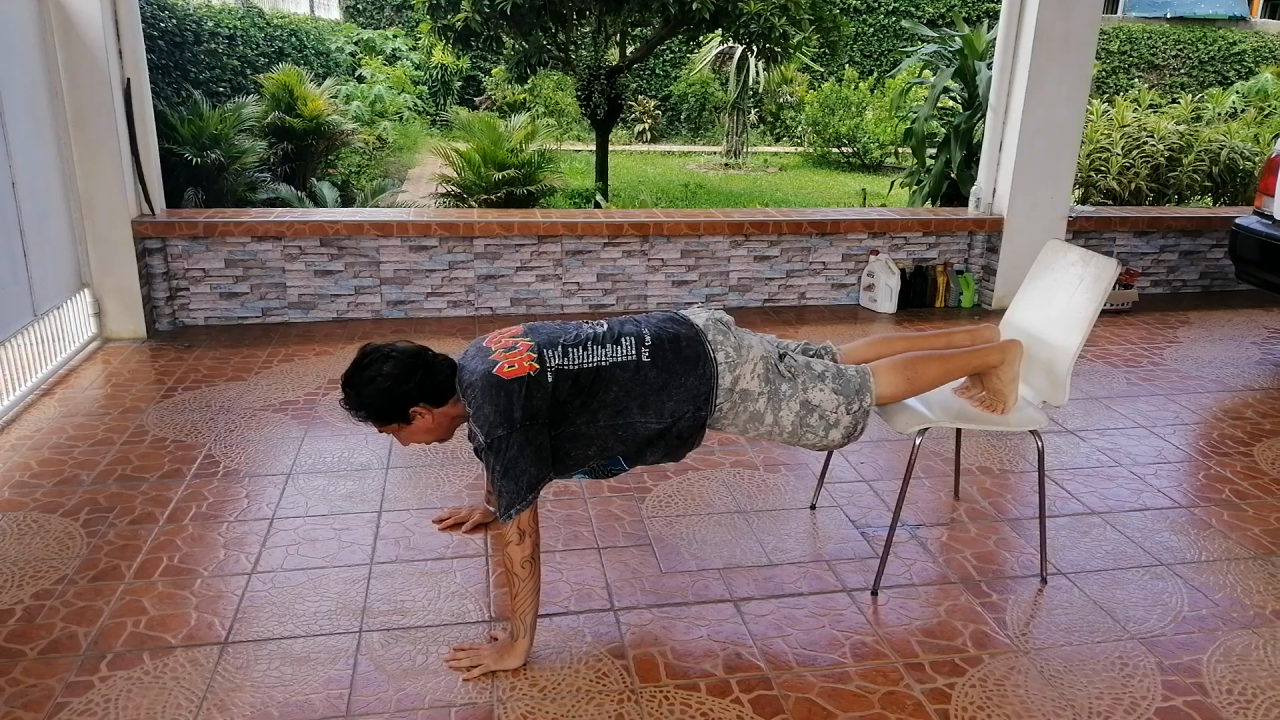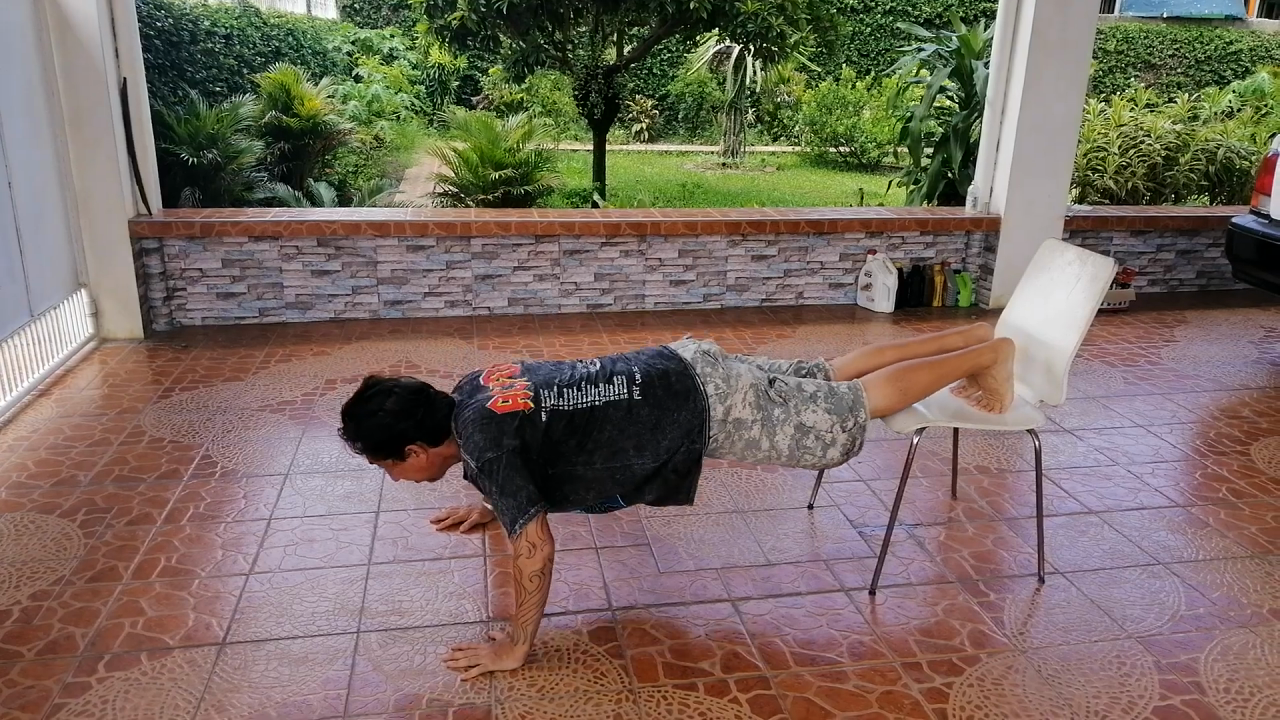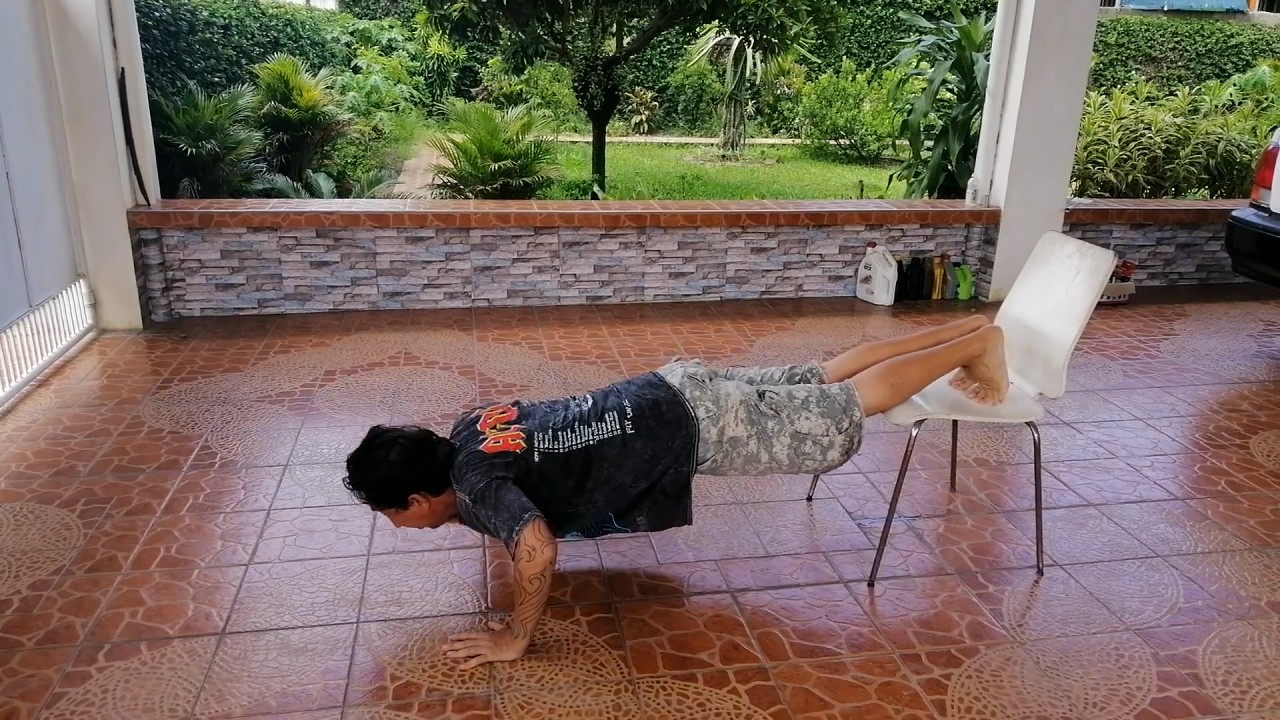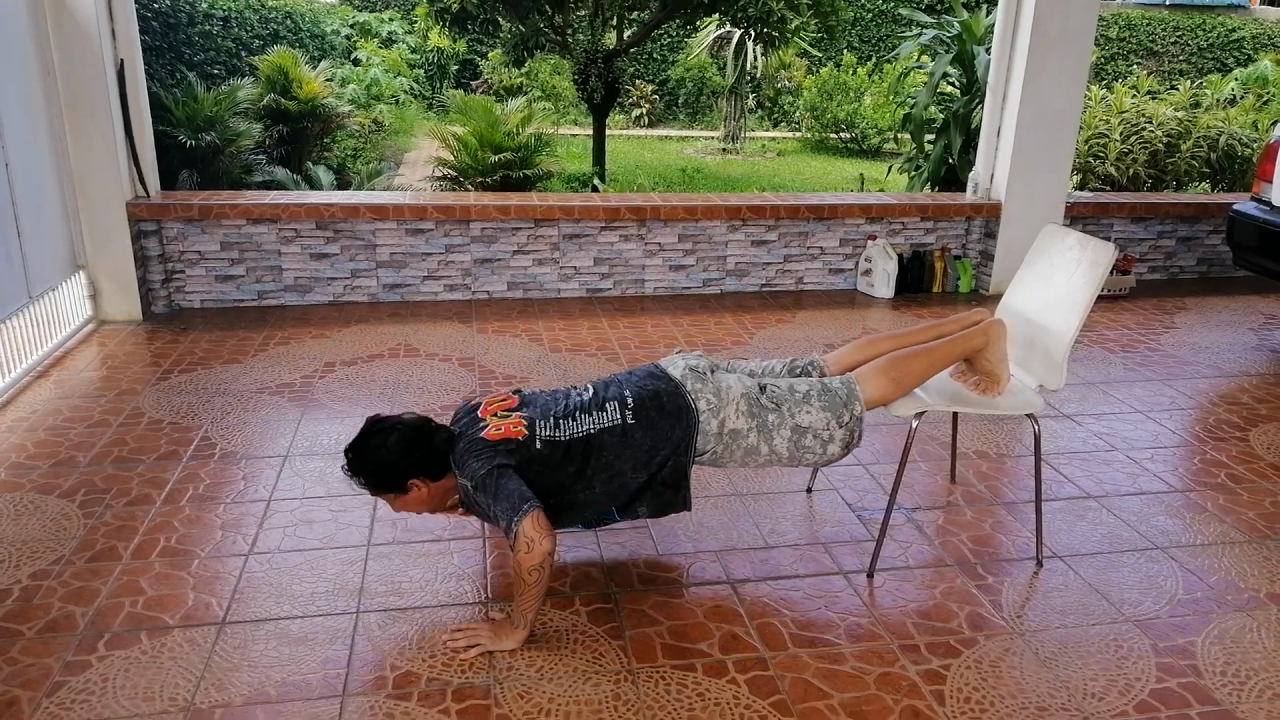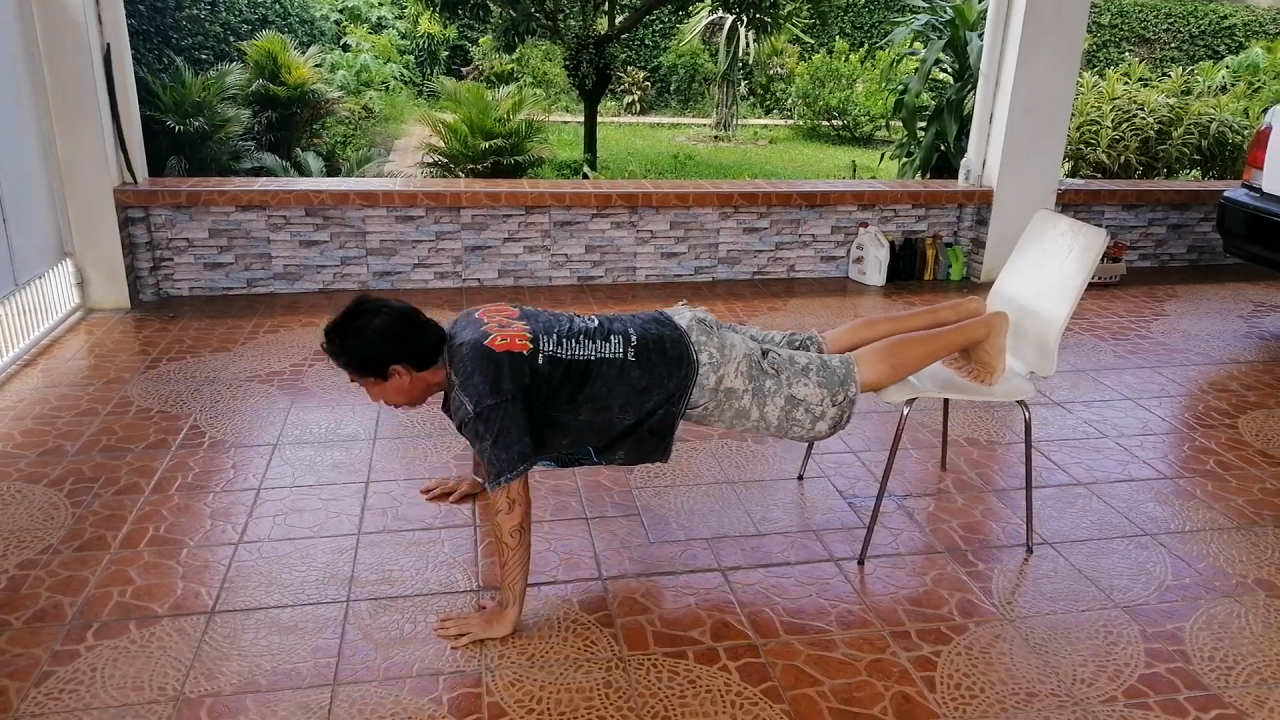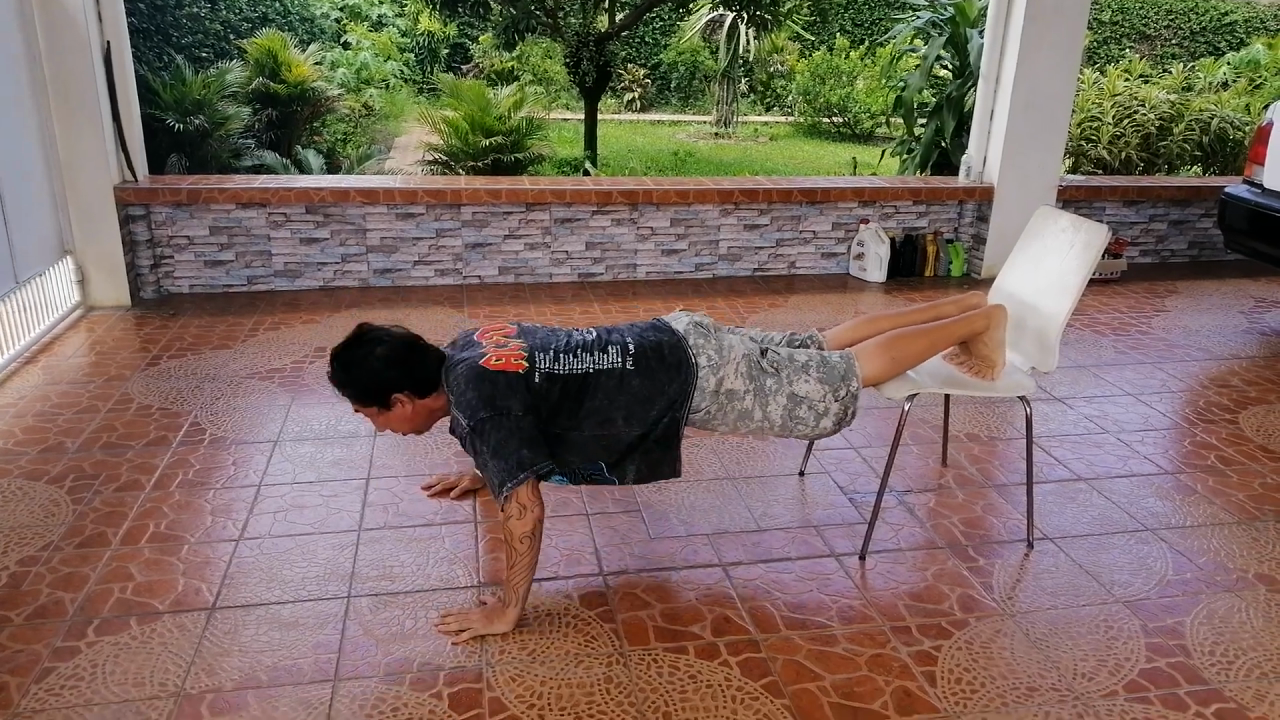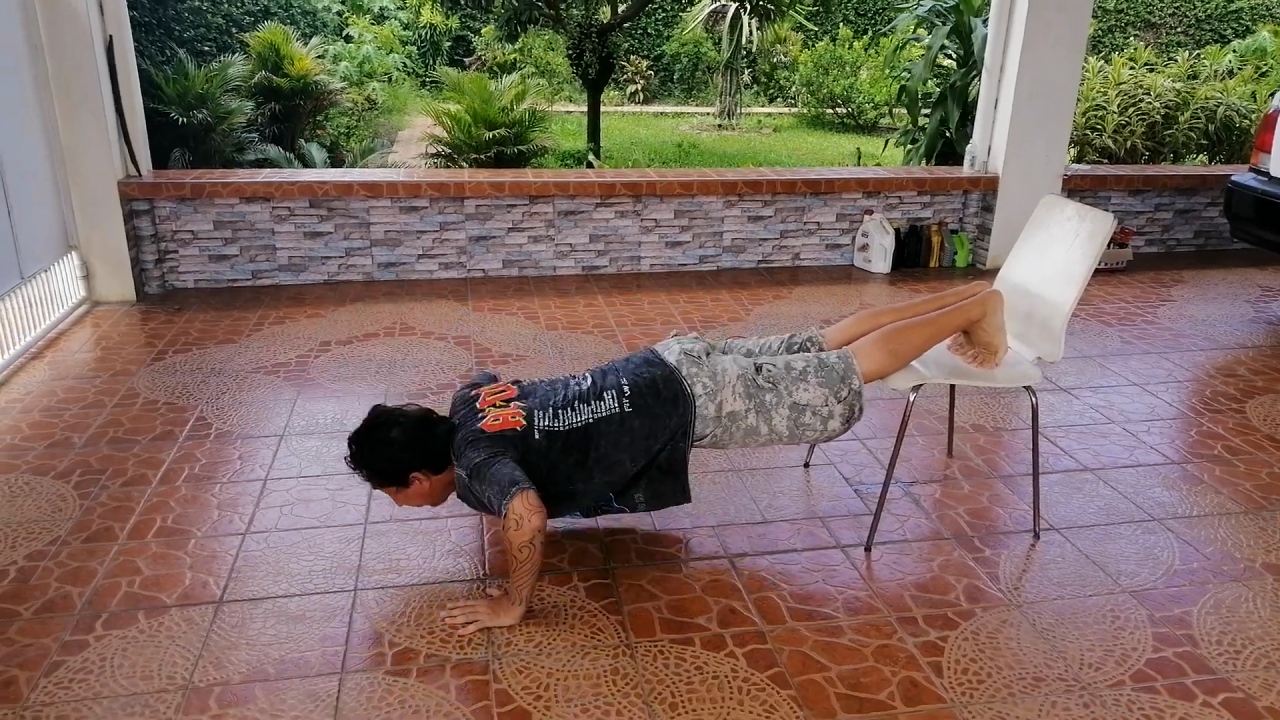
dt=0.3s
person 1, frame 1
left shoulder: (491, 402)
right shoulder: (473, 362)
left elbow: (522, 533)
left wrist: (515, 644)
right wrist: (489, 502)
left hip: (713, 377)
right hip: (698, 340)
left knee: (860, 396)
right knee: (840, 365)
left ankle: (994, 356)
right ankle: (975, 335)
person 1, frame 2
left shoulder: (481, 444)
right shoulder: (469, 394)
left elbow: (535, 546)
left wrist: (515, 644)
right wrist: (489, 500)
left hip: (703, 409)
right hip: (685, 369)
left knee: (857, 405)
right knee: (833, 376)
left ankle: (989, 356)
right ankle: (969, 334)
person 1, frame 3
left shoulder: (476, 484)
right shoulder: (467, 433)
left elbow: (538, 548)
left wrist: (515, 635)
left hip: (697, 430)
right hip: (677, 390)
left knee: (848, 412)
right knee: (827, 381)
left ankle: (978, 344)
right ankle: (964, 328)
person 1, frame 4
left shoulder: (481, 465)
right shoulder: (467, 417)
left elbow: (538, 539)
left wrist: (515, 625)
left hip: (695, 418)
right hip: (678, 382)
left knee: (852, 401)
right knee: (827, 372)
left ankle: (981, 338)
right ankle: (967, 320)
person 1, frame 5
left shoulder: (475, 376)
right shoulder: (461, 334)
left elbow: (514, 504)
left wrist: (505, 610)
right wrist: (479, 469)
left hip: (694, 373)
right hip: (678, 338)
left knee: (844, 383)
right knee: (824, 350)
left ankle: (980, 329)
right ankle: (961, 310)
person 1, frame 6
left shoulder: (475, 404)
right shoulder: (463, 351)
left elbow: (525, 507)
left wrist: (507, 608)
right wrist: (482, 467)
left hip: (691, 379)
right hip: (676, 342)
left knee: (849, 374)
right knee: (824, 348)
left ankle: (981, 320)
right ankle: (963, 303)
person 1, frame 7
left shoulder: (477, 461)
right shoulder: (468, 406)
left elbow: (527, 516)
left wrist: (511, 603)
left hip: (691, 401)
right hip: (675, 366)
left knee: (847, 377)
right knee: (824, 350)
left ankle: (976, 307)
right ankle: (965, 295)
